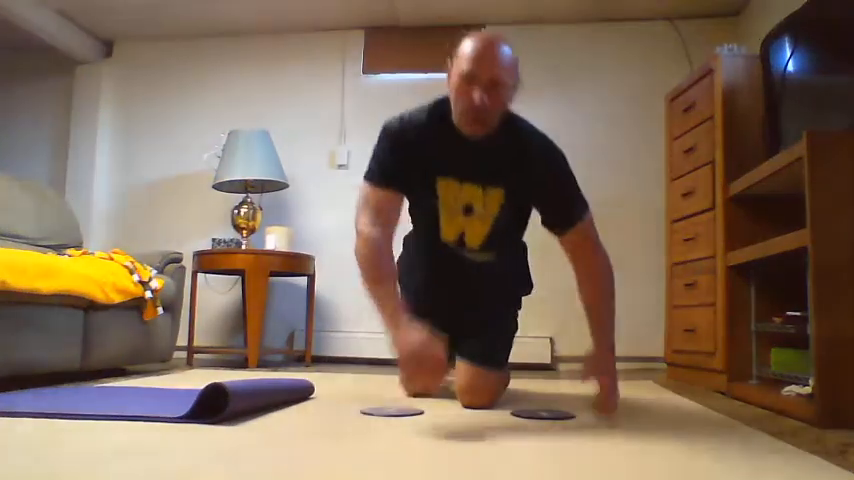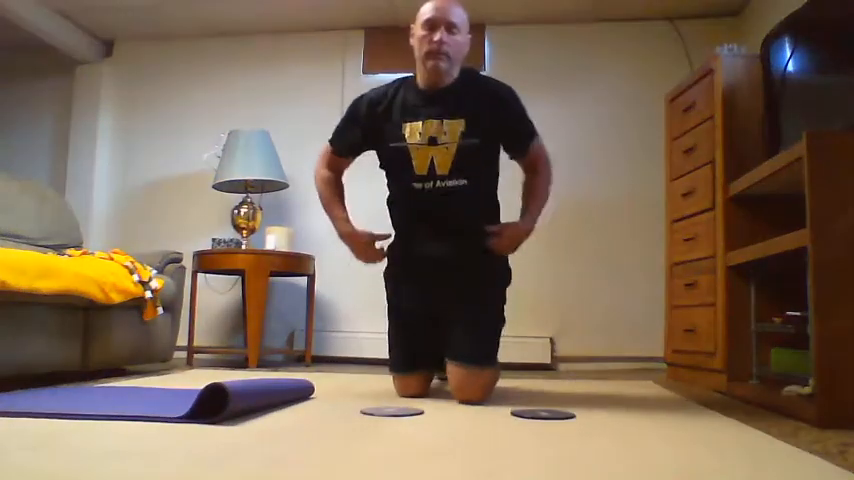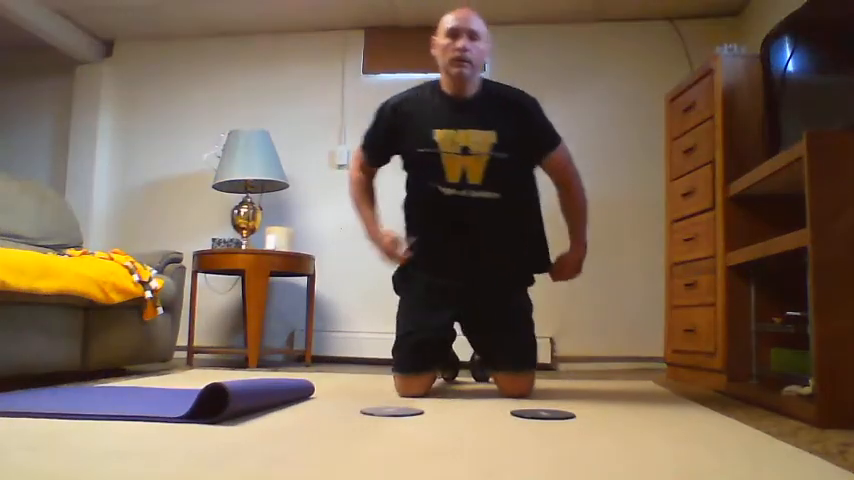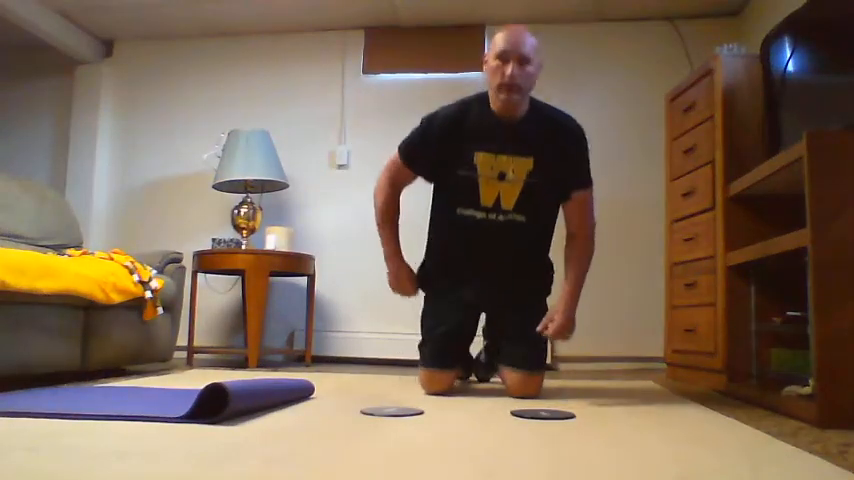
dt=0.4s
person 1, frame 1
left shoulder: (537, 154)
right shoulder: (406, 135)
left elbow: (589, 255)
right elbow: (371, 230)
left wrist: (604, 354)
right wrist: (400, 326)
left hip: (496, 278)
right hip: (427, 270)
left knee: (478, 394)
right knee: (418, 385)
left ankle: (480, 360)
right ankle: (449, 355)
person 1, frame 2
left shoulder: (495, 98)
right shoulder: (375, 106)
left elbow: (538, 164)
right elbow: (327, 167)
left wrist: (527, 223)
right wrist: (345, 229)
left hip: (477, 265)
right hip: (410, 267)
left knee: (472, 392)
right knee: (410, 389)
left ankle: (456, 356)
right ankle: (435, 353)
person 1, frame 3
left shoulder: (518, 108)
right shoulder: (402, 110)
left elbow: (566, 176)
right elbow: (360, 170)
left wrist: (577, 248)
right wrist: (374, 228)
left hip: (501, 273)
right hip: (425, 272)
left knee: (517, 388)
right knee: (410, 388)
left ankle: (482, 357)
right ankle: (441, 357)
person 1, frame 4
left shoulder: (564, 134)
right shoulder: (446, 123)
left elbow: (580, 226)
right elbow: (388, 184)
left wrist: (568, 302)
right wrist: (395, 264)
left hip: (521, 279)
right hip: (451, 274)
left knee: (525, 387)
right knee: (435, 385)
left ankle: (495, 353)
right ankle: (460, 358)
